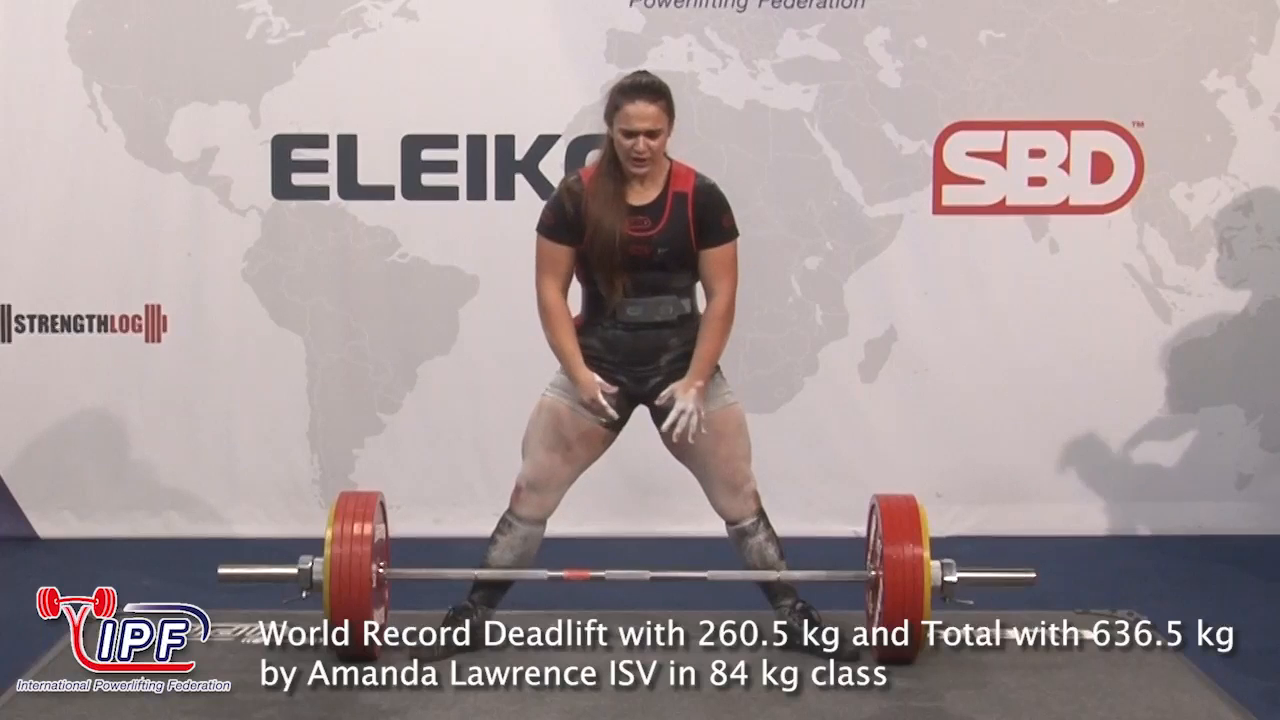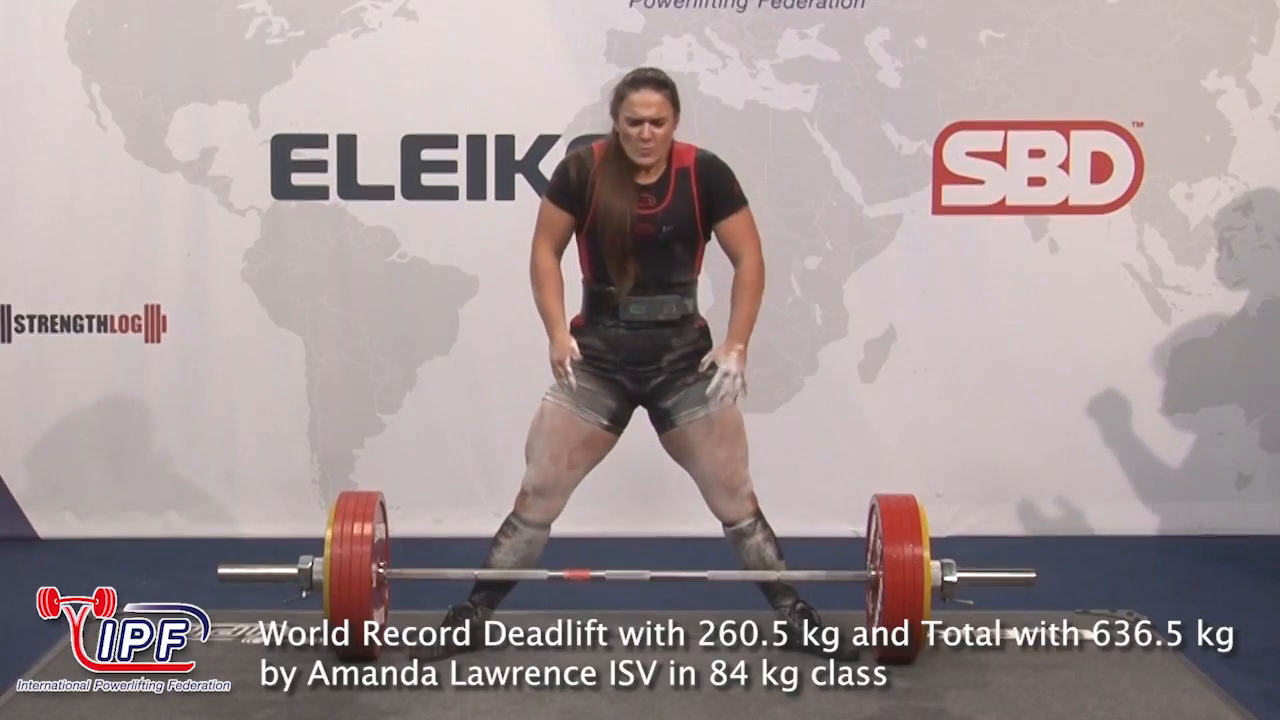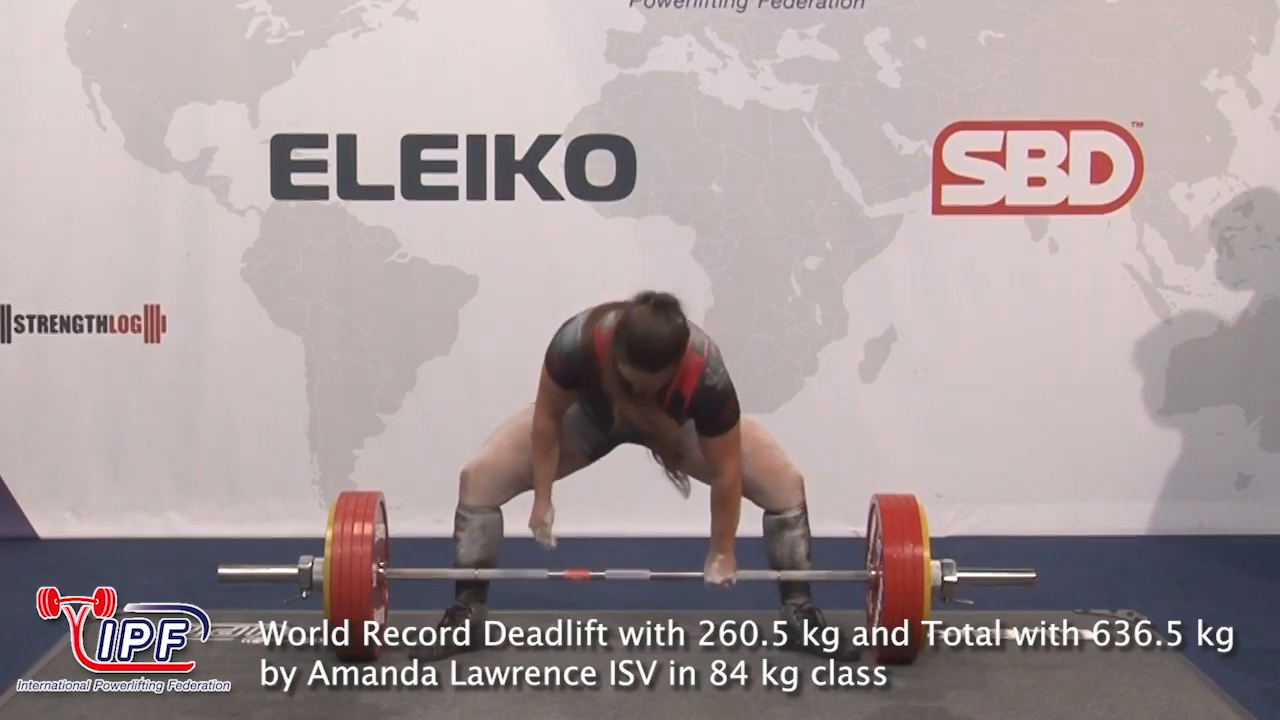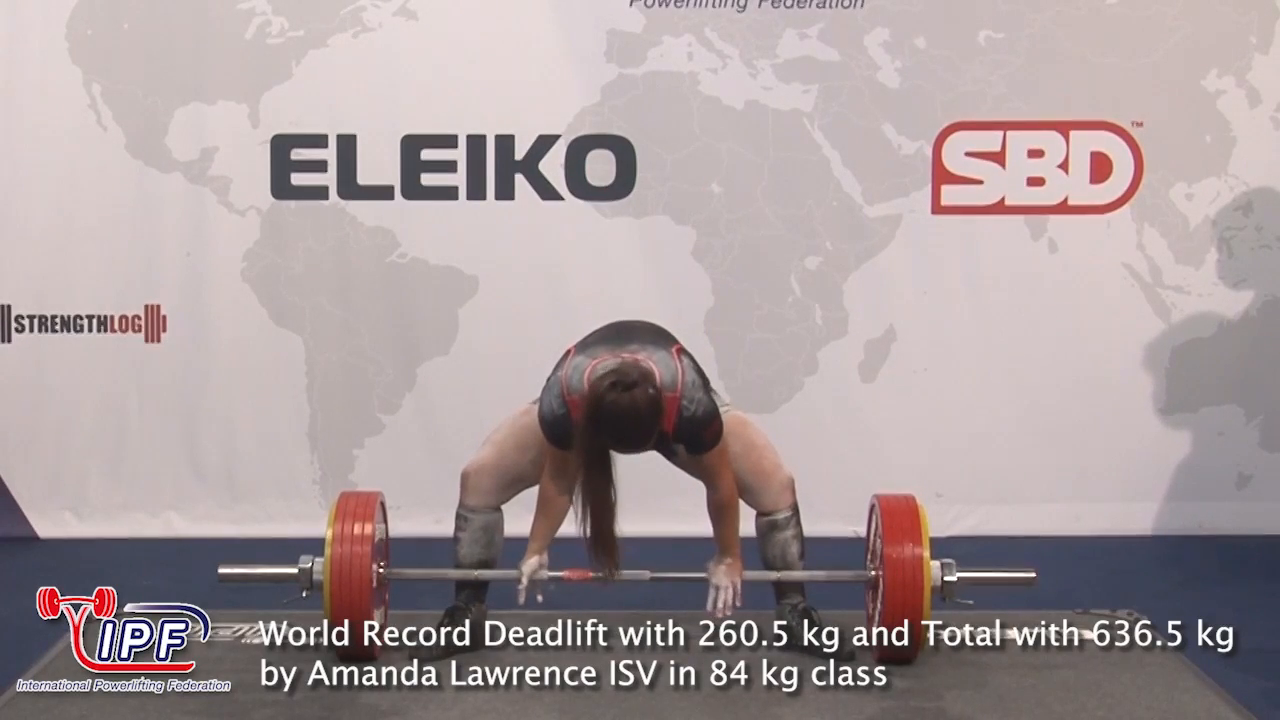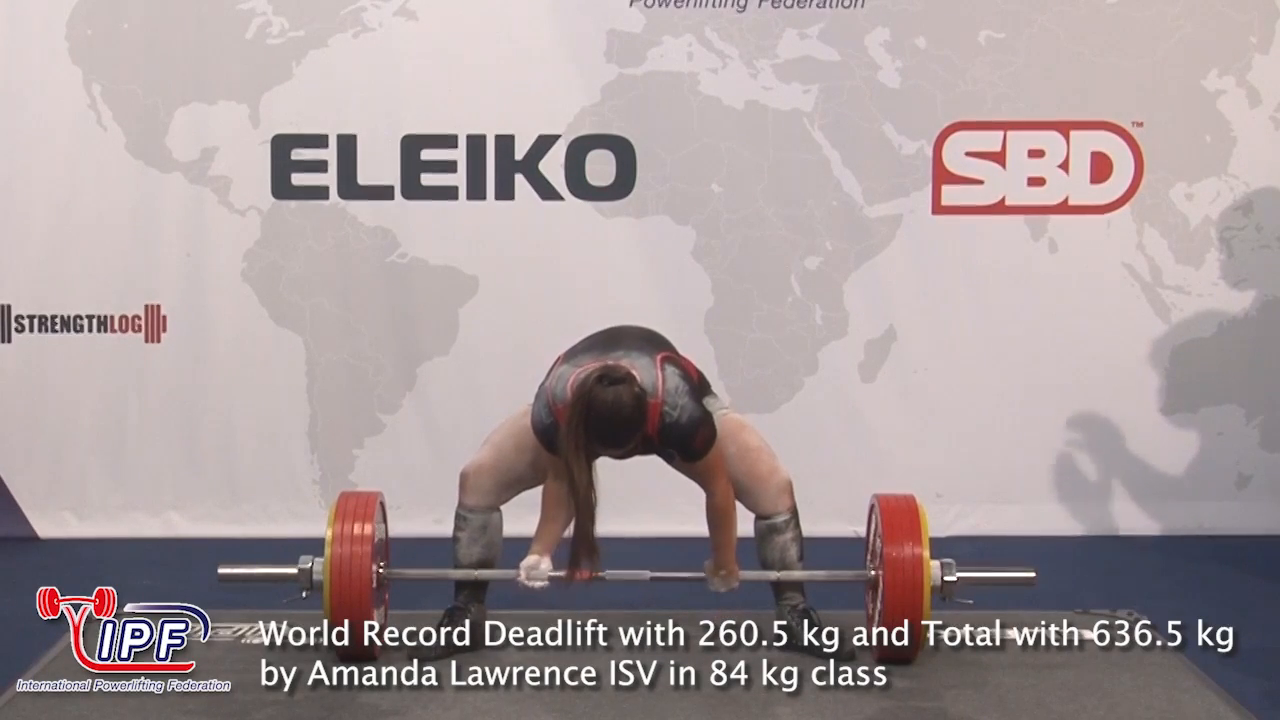
dt=1s
person 1, frame 1
left shoulder: (701, 197)
right shoulder: (576, 196)
left elbow: (722, 296)
right elbow: (550, 290)
left wrist: (695, 382)
right wrist: (578, 373)
left hip: (681, 361)
right hip: (598, 361)
left knee: (739, 496)
right knee: (532, 491)
left ankle: (795, 616)
right ankle: (472, 614)
person 1, frame 2
left shoulder: (704, 174)
right shoulder: (583, 171)
left elbow: (749, 261)
right elbow: (544, 253)
left wrist: (737, 345)
right wrist: (557, 332)
left hip: (684, 360)
right hip: (597, 360)
left knee: (734, 498)
right knee: (538, 494)
left ankle: (795, 616)
right ankle: (472, 615)
person 1, frame 3
left shoulder: (706, 375)
right shoulder: (580, 342)
left elbow: (726, 471)
right elbow: (547, 417)
left wrist: (723, 553)
right wrist: (542, 501)
left hip: (678, 423)
right hip: (590, 413)
left knee: (785, 485)
right knee: (479, 479)
left ankle: (799, 613)
right ankle: (468, 611)
person 1, frame 4
left shoulder: (690, 402)
right shoulder: (563, 400)
left elbow: (721, 483)
right elbow: (559, 479)
left wrist: (729, 558)
right wrist: (536, 551)
left hip: (672, 398)
right hip: (586, 398)
left knee: (776, 485)
right knee: (478, 478)
left ankle: (793, 613)
right ankle: (466, 612)
person 1, frame 5
left shoulder: (679, 409)
right shoulder: (553, 406)
left elbow: (718, 487)
right elbow: (562, 479)
left wrist: (724, 564)
right wrist: (541, 552)
left hip: (668, 401)
right hip: (579, 405)
left knee: (774, 487)
right knee: (477, 479)
left ankle: (794, 615)
right ankle: (466, 612)
